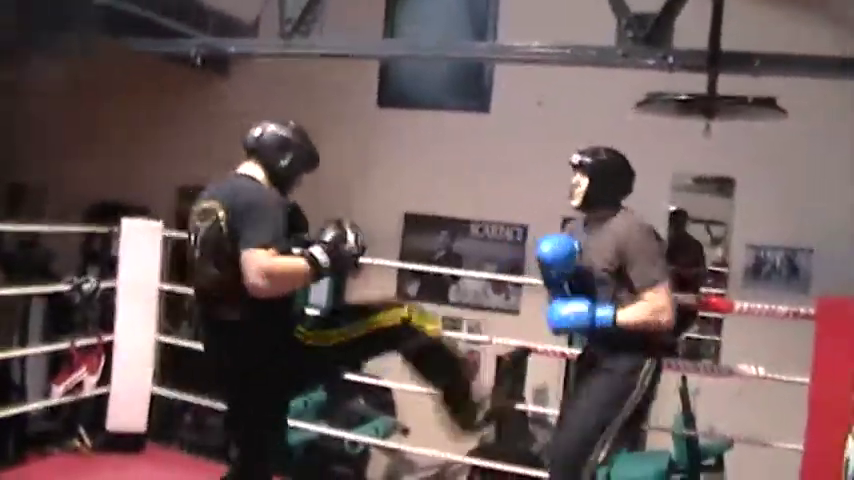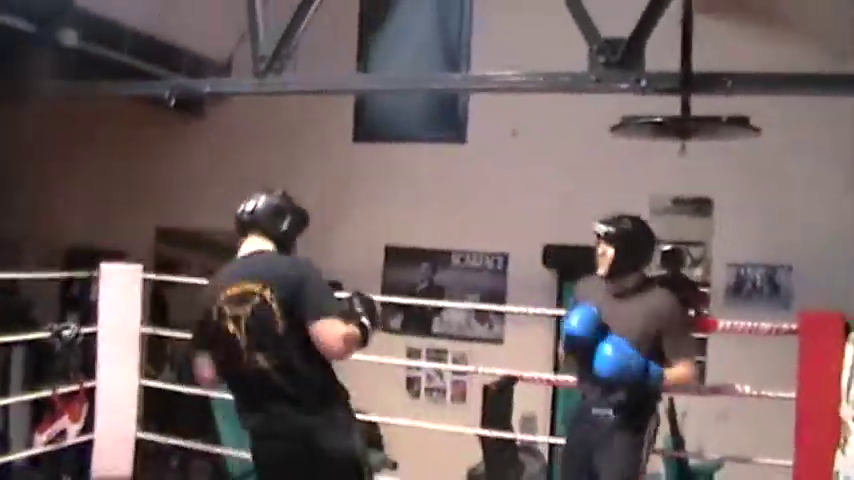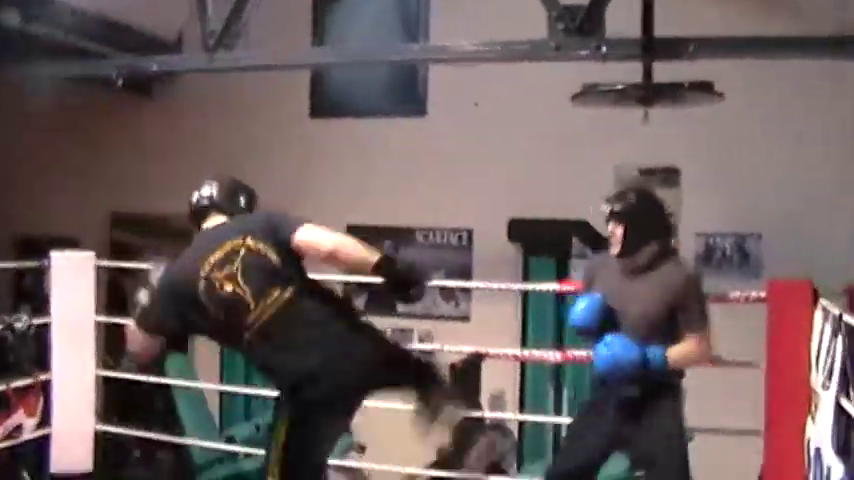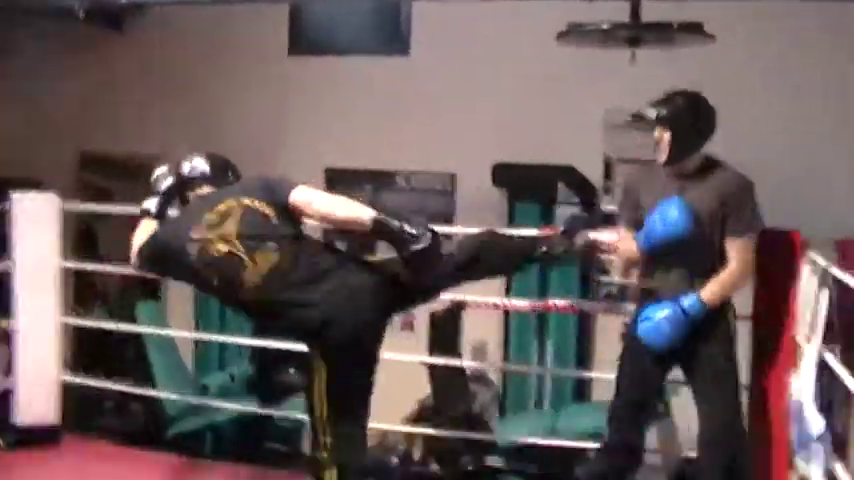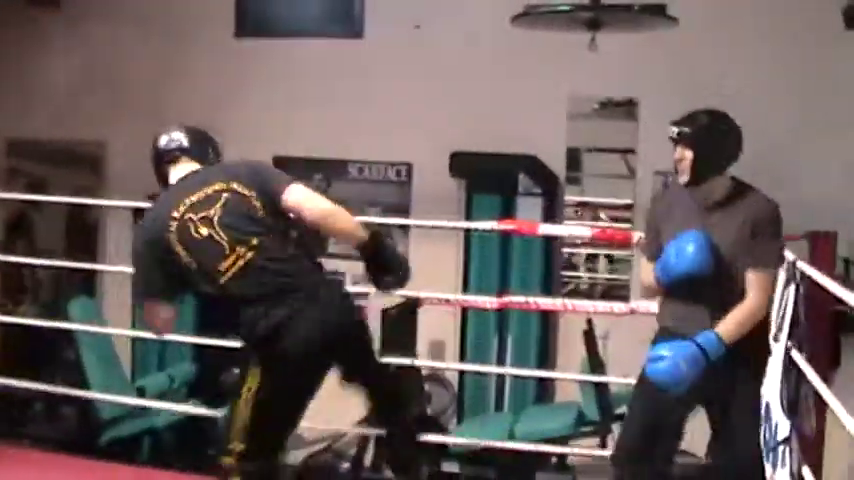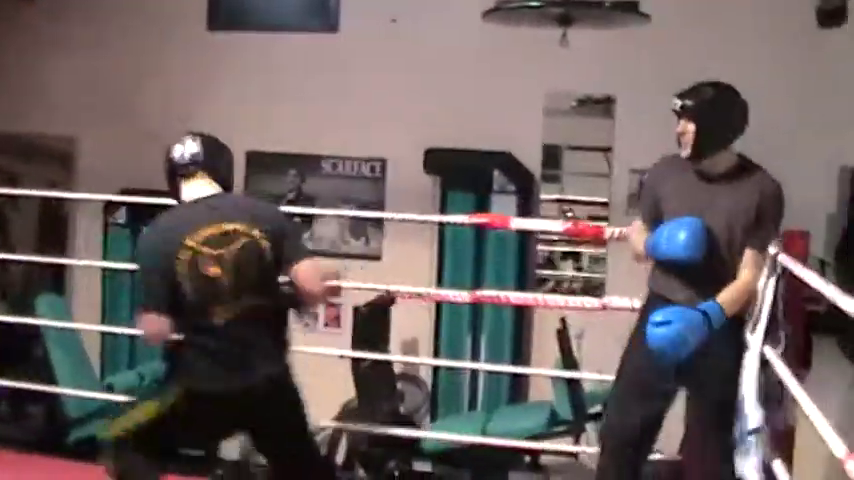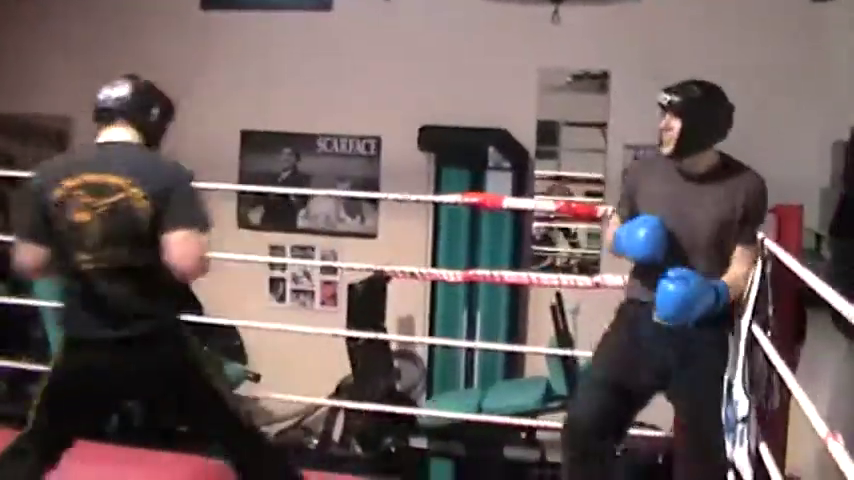
dt=0.2s
person 1, frame 1
left shoulder: (207, 198)
right shoulder: (258, 198)
right elbow: (261, 277)
right wrist: (322, 255)
left hip: (230, 363)
right hip: (269, 352)
person 1, frame 2
left shoulder: (212, 292)
right shoulder: (293, 272)
left elbow: (205, 374)
right elbow: (334, 344)
right wrist: (363, 323)
left hip: (273, 435)
right hip: (323, 422)
person 1, frame 3
left shoulder: (178, 274)
right shoulder: (264, 224)
left elbow: (140, 349)
right elbow: (327, 243)
left wrist: (151, 302)
right wrist: (387, 265)
left hip: (308, 384)
right hip: (355, 350)
person 1, frame 4
left shoulder: (175, 235)
right shoulder: (255, 191)
left elbow: (139, 256)
right elbow: (322, 204)
left wrist: (154, 206)
right wrist: (389, 226)
left hip: (334, 330)
right hip: (363, 287)
right knee: (433, 264)
right ankle: (544, 248)
person 1, frame 5
left shoulder: (152, 226)
right shoulder: (249, 171)
left elbow: (159, 321)
right elbow: (316, 209)
right wrist: (374, 245)
left hip: (278, 346)
right hip: (327, 311)
right knee: (378, 381)
person 1, frame 6
left shoulder: (157, 237)
right shoulder: (266, 215)
left elbow: (155, 331)
right elbow: (314, 288)
left hip: (204, 390)
right hip: (271, 384)
left knee: (125, 445)
person 1, frame 7
left shoulder: (51, 175)
right shoulder: (165, 175)
right elbow: (188, 263)
right wrist: (186, 252)
left hip: (84, 348)
right hip: (158, 347)
right knee: (240, 440)
person 2, frame 1
left shoulder: (634, 233)
right shoulder: (579, 229)
left elbow: (662, 313)
right elbow: (563, 295)
left wrist: (594, 317)
right wrist: (554, 272)
left hip: (631, 363)
right hip: (597, 357)
person 2, frame 2
left shoulder: (661, 305)
right shoulder: (586, 289)
left elbow: (686, 374)
left wrist: (644, 370)
right wrist: (574, 339)
left hip: (630, 422)
right hip: (588, 414)
person 2, frame 3
left shoulder: (678, 280)
right shoulder: (599, 268)
left elbow: (699, 349)
left wrist: (647, 360)
right wrist: (588, 325)
left hip: (656, 401)
right hip: (609, 393)
person 2, frame 4
left shoulder: (731, 187)
right shoulder: (640, 181)
left elbow: (740, 266)
right elbow: (624, 255)
left wrist: (688, 308)
right wrist: (650, 241)
left hip: (704, 316)
right hip: (652, 312)
left knee: (722, 425)
right knee: (627, 414)
person 2, frame 5
left shoulder: (759, 212)
right shoulder: (665, 204)
left elbow: (757, 301)
right elbow: (647, 281)
left wrist: (704, 350)
right wrist: (666, 272)
left hip: (734, 354)
right hip: (675, 341)
person 2, frame 6
left shoulder: (762, 190)
right shoulder: (664, 173)
left elbow: (749, 278)
right elbow: (638, 240)
left wrist: (705, 317)
right wrist: (659, 245)
left hip: (719, 328)
right hip: (662, 318)
left knee: (711, 446)
right knee: (624, 430)
person 2, frame 7
left shoulder: (745, 188)
right shoulder: (643, 170)
left elbow: (742, 266)
right elbow: (615, 228)
left wrist: (713, 295)
right wrist: (626, 242)
left hip: (700, 329)
right hip: (641, 318)
right knee: (586, 421)
